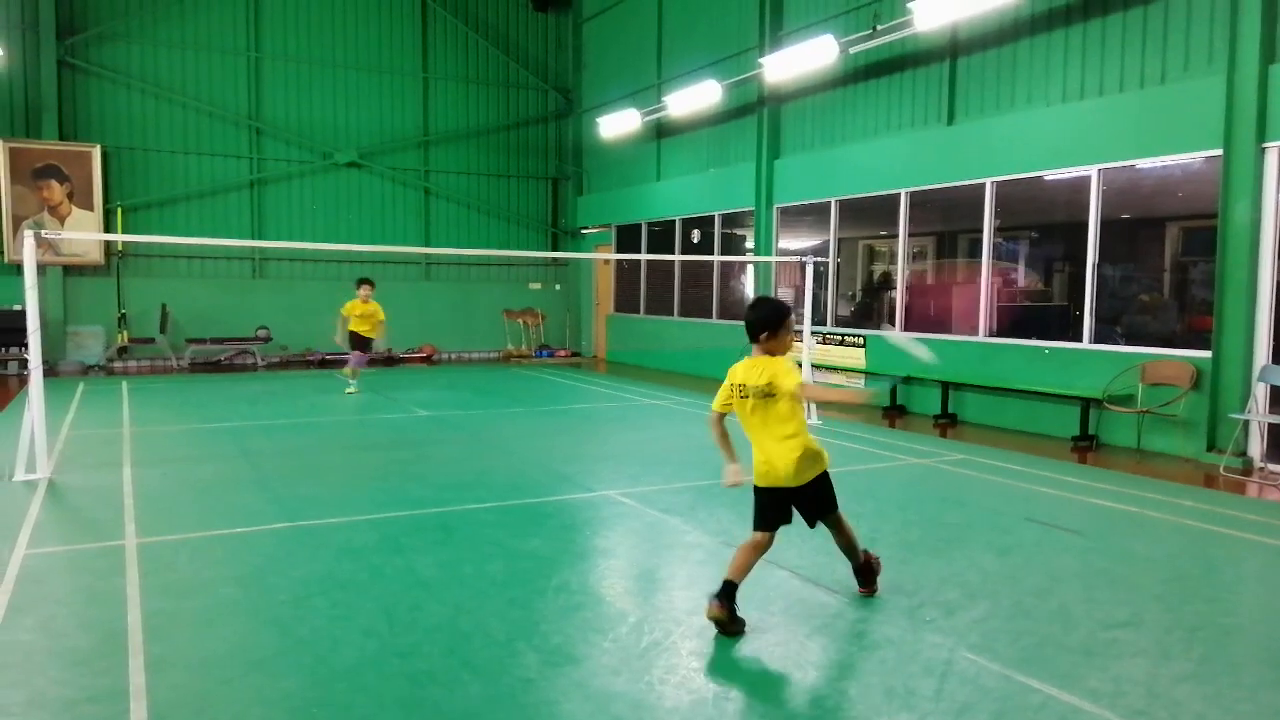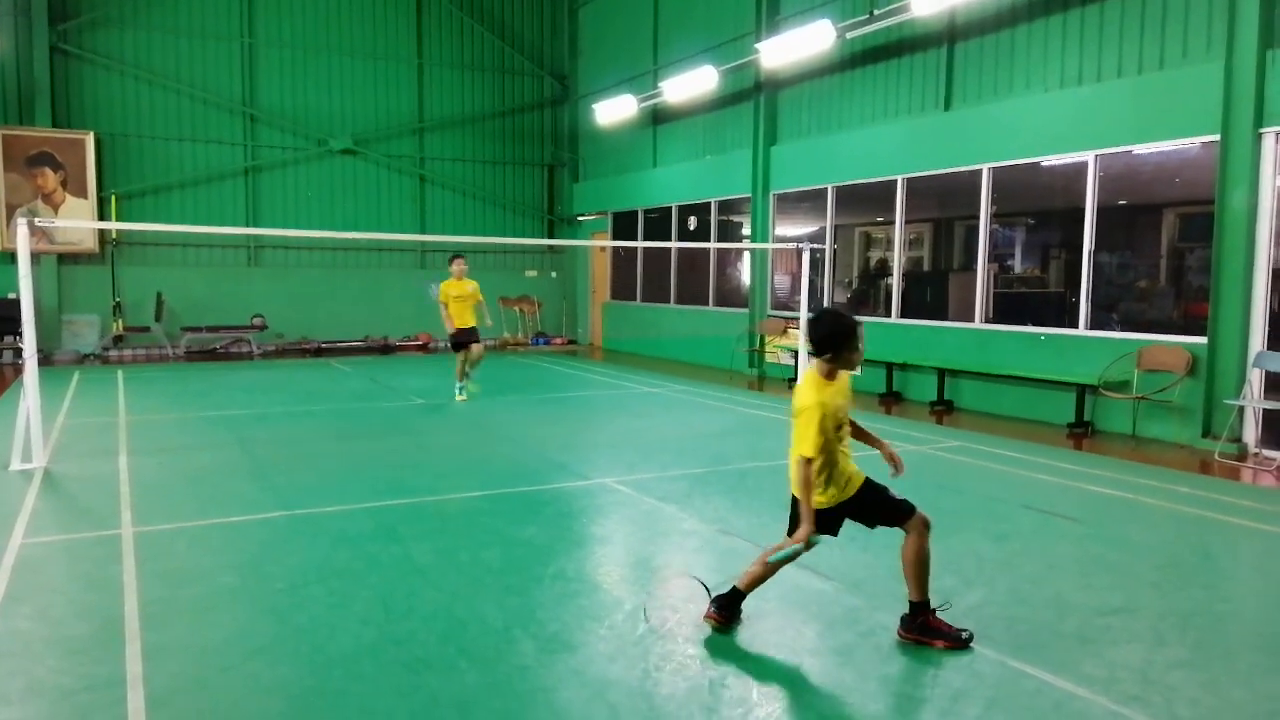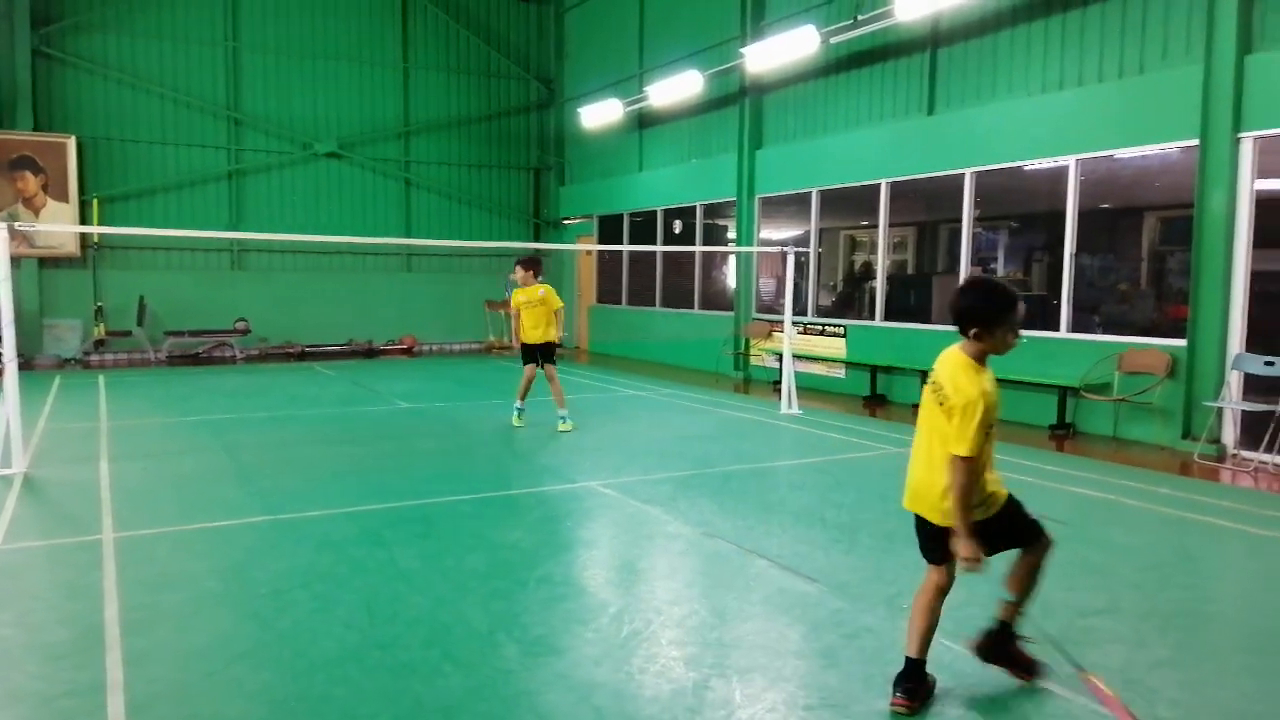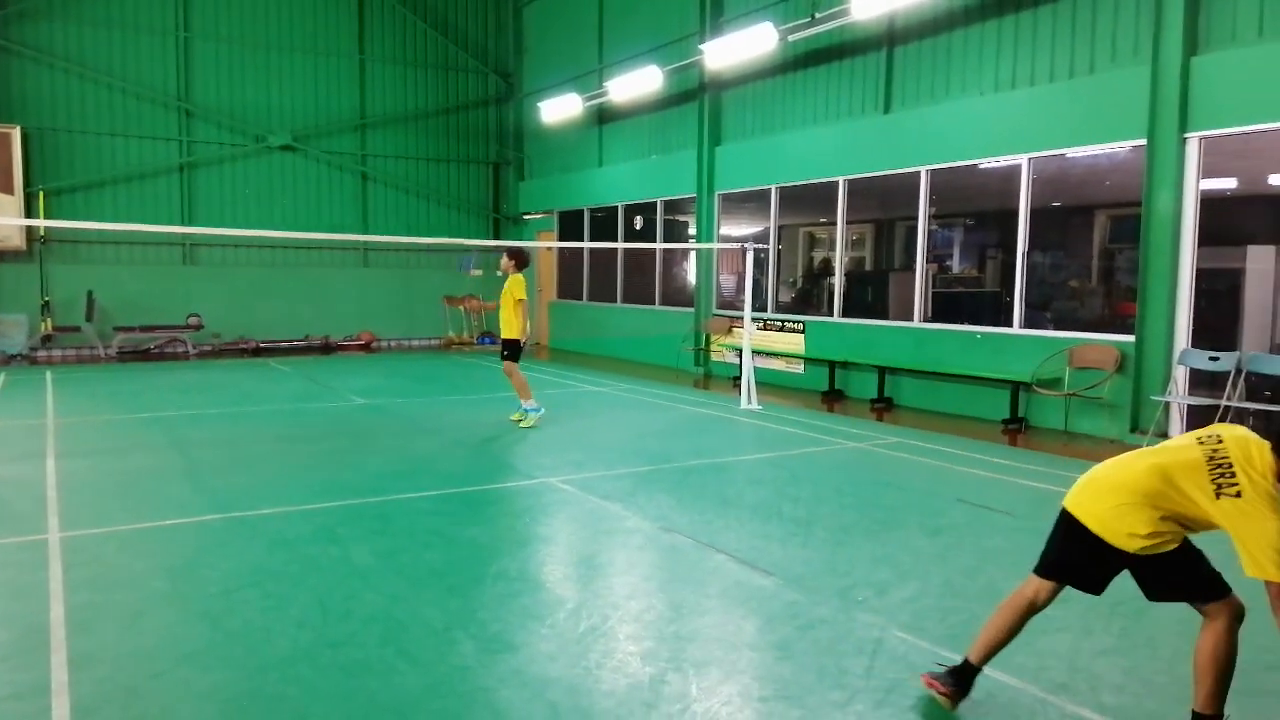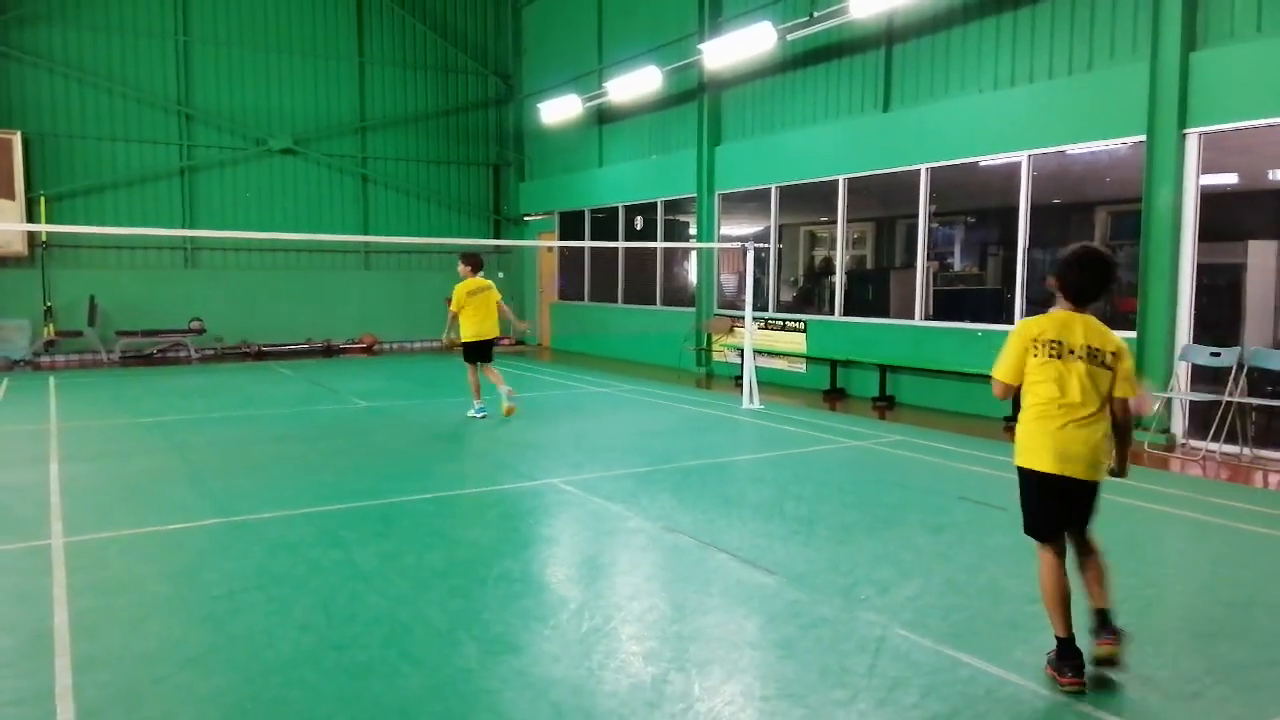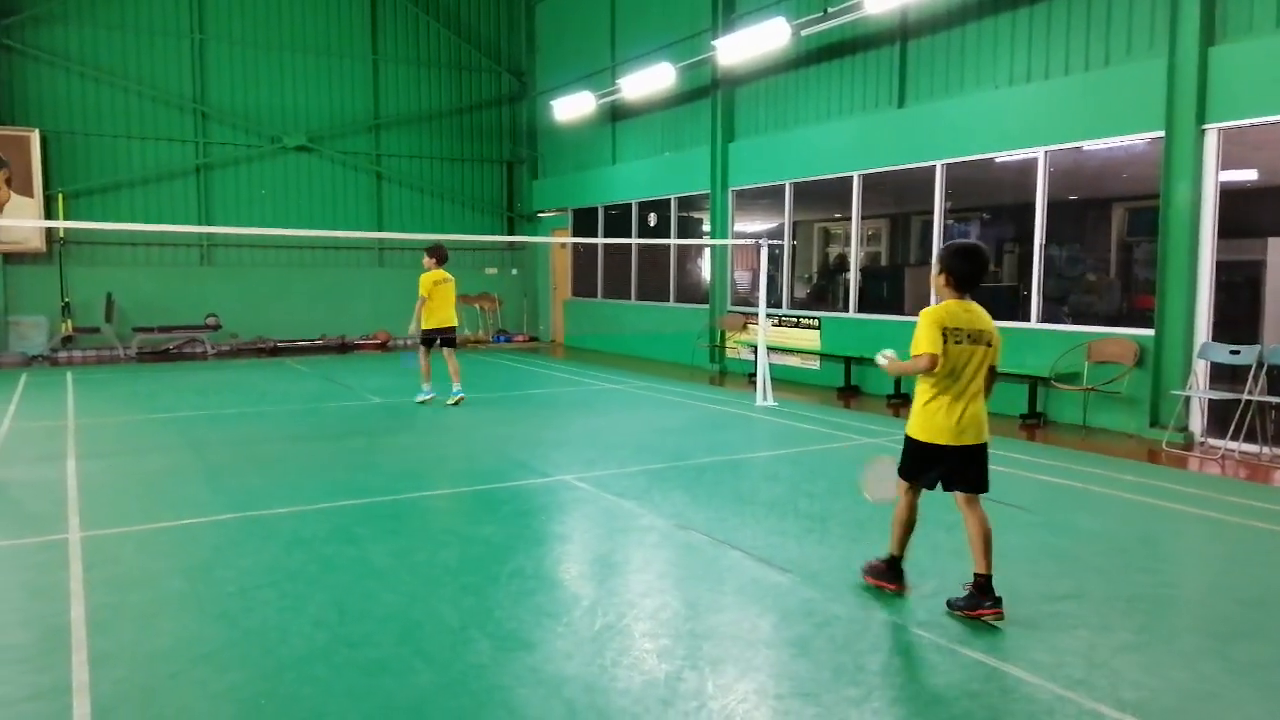
dt=0.7s
person 1, frame 1
left shoulder: (736, 373)
right shoulder: (780, 367)
left elbow: (716, 419)
right elbow: (804, 391)
left wrist: (732, 462)
right wrist: (851, 395)
left hip: (766, 471)
right hip: (803, 464)
left knee: (761, 537)
right knee: (833, 519)
left ankle: (724, 599)
right ankle: (865, 573)
person 1, frame 2
left shoulder: (833, 374)
right shoulder: (814, 402)
right elbow: (804, 462)
left wrist: (880, 445)
right wrist: (808, 520)
left hip: (835, 480)
right hip: (825, 487)
left knee: (794, 544)
right knee: (917, 525)
left ankle: (728, 602)
right ankle: (918, 619)
person 1, frame 3
left shoulder: (951, 358)
right shoulder: (976, 390)
right elbow: (961, 466)
right wrist: (964, 534)
left hip: (924, 490)
right hip: (965, 497)
left knee: (939, 575)
right knee: (1037, 543)
left ankle: (911, 679)
right ankle: (1001, 636)
person 1, frame 4
left shoulder: (1235, 436)
left hip: (1089, 494)
right hip: (1136, 523)
left knee: (1036, 592)
right knee: (1224, 613)
left ankle: (959, 677)
person 1, frame 5
left shoulder: (1030, 331)
right shoulder: (1114, 344)
left elbow: (1001, 391)
right elbow: (1122, 412)
left wrist: (1025, 376)
right wrist: (1122, 456)
left hip: (1040, 453)
right hip: (1087, 458)
left knee: (1049, 549)
right knee: (1080, 540)
left ankle: (1067, 656)
right ankle: (1104, 627)
person 1, frame 6
left shoulder: (934, 316)
right shoulder: (986, 321)
left elbow: (927, 364)
right elbow: (989, 376)
left wrist: (893, 366)
left hip: (931, 427)
right hip: (971, 429)
left knee: (909, 491)
right knee: (969, 503)
left ankle: (891, 567)
right ankle: (984, 593)
